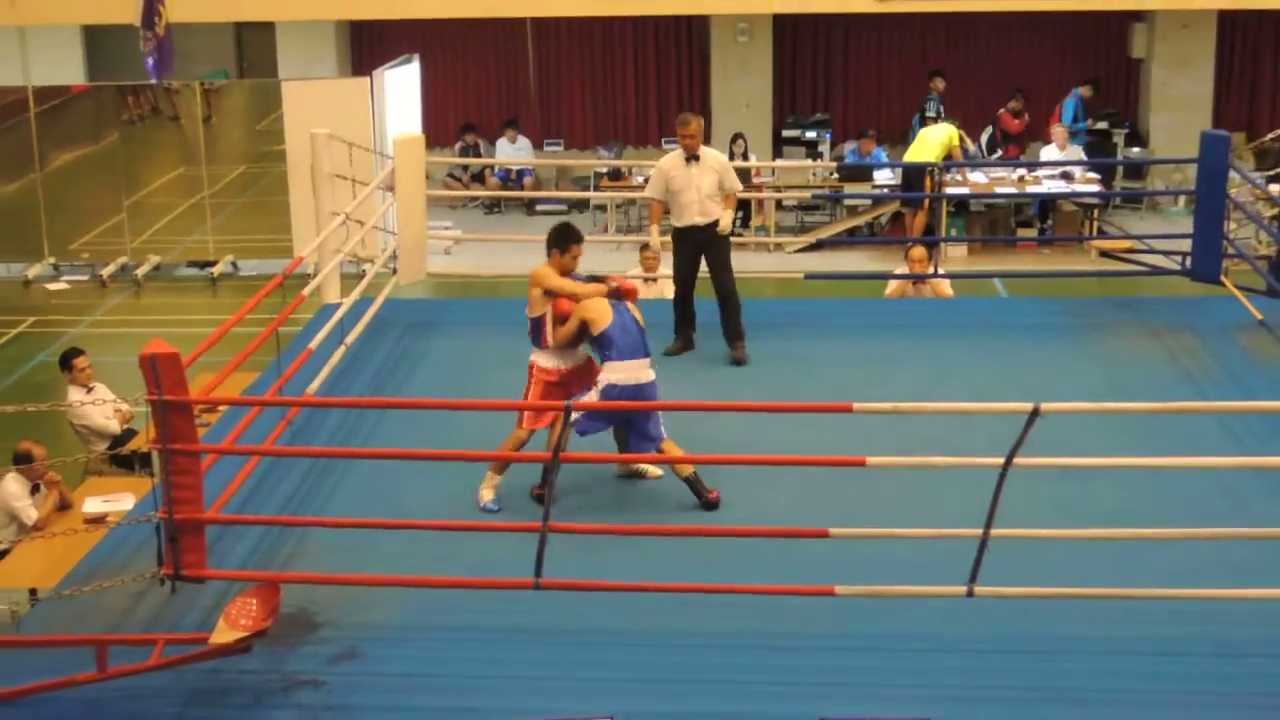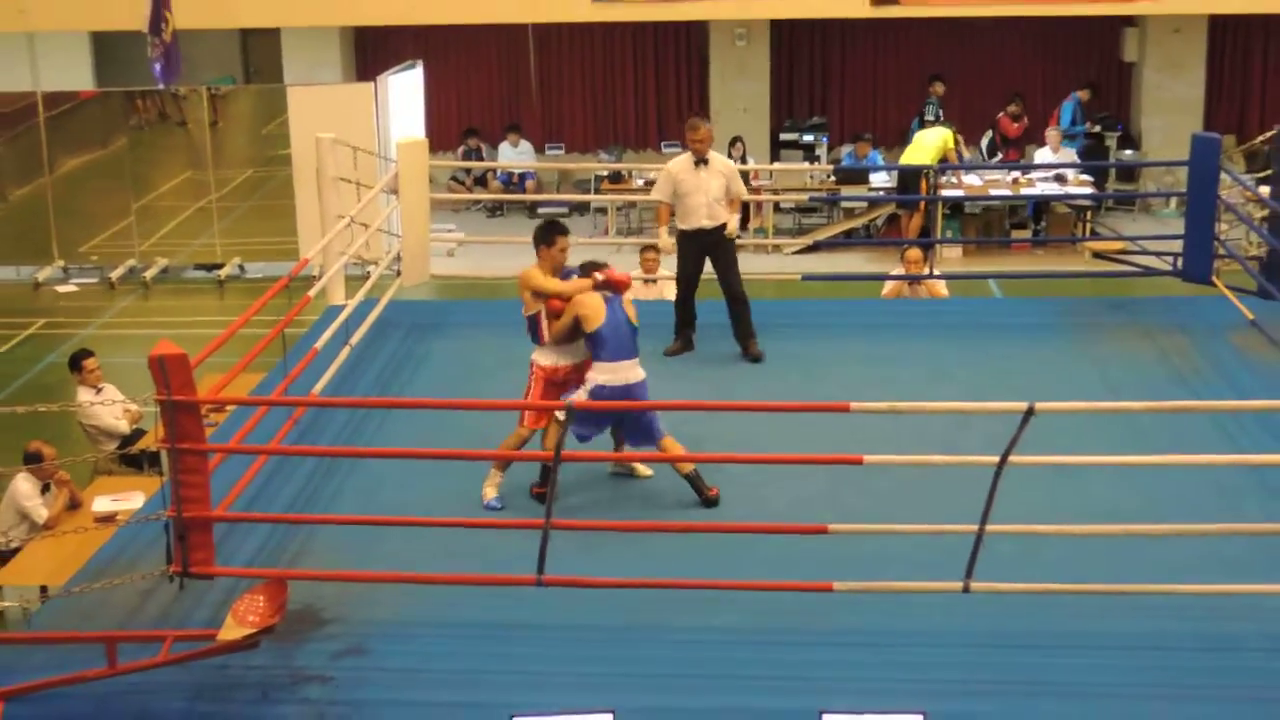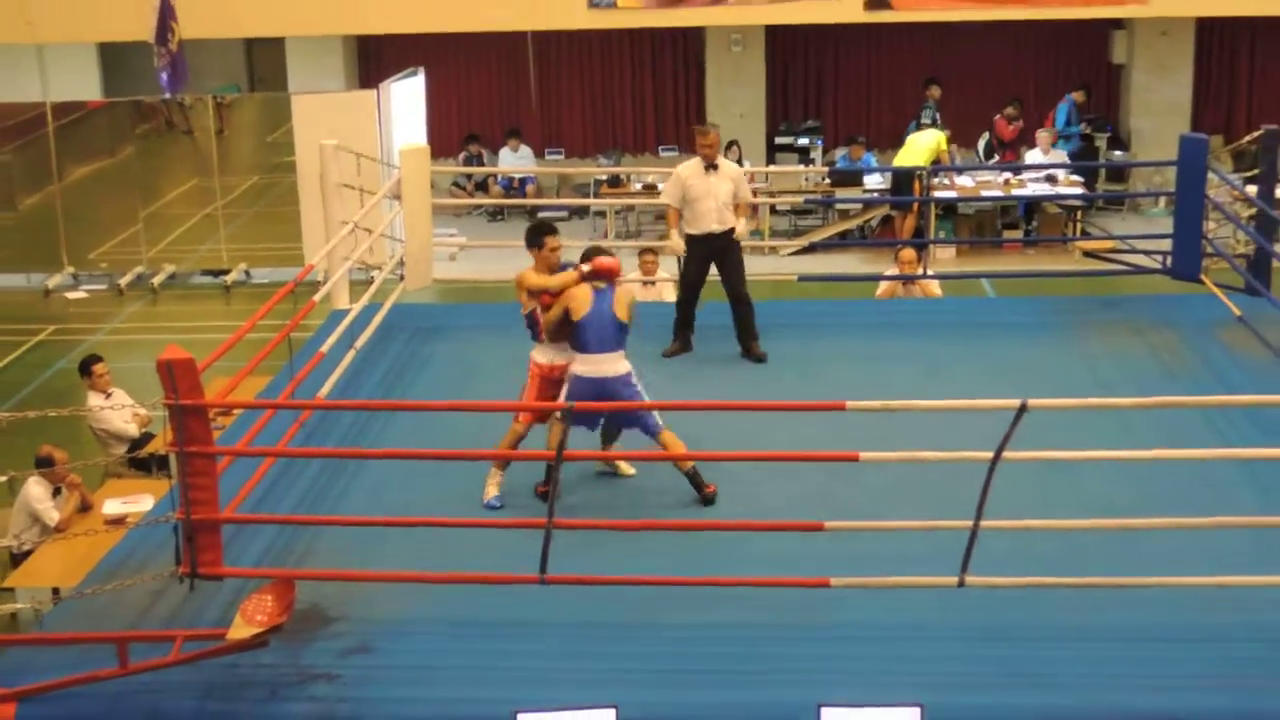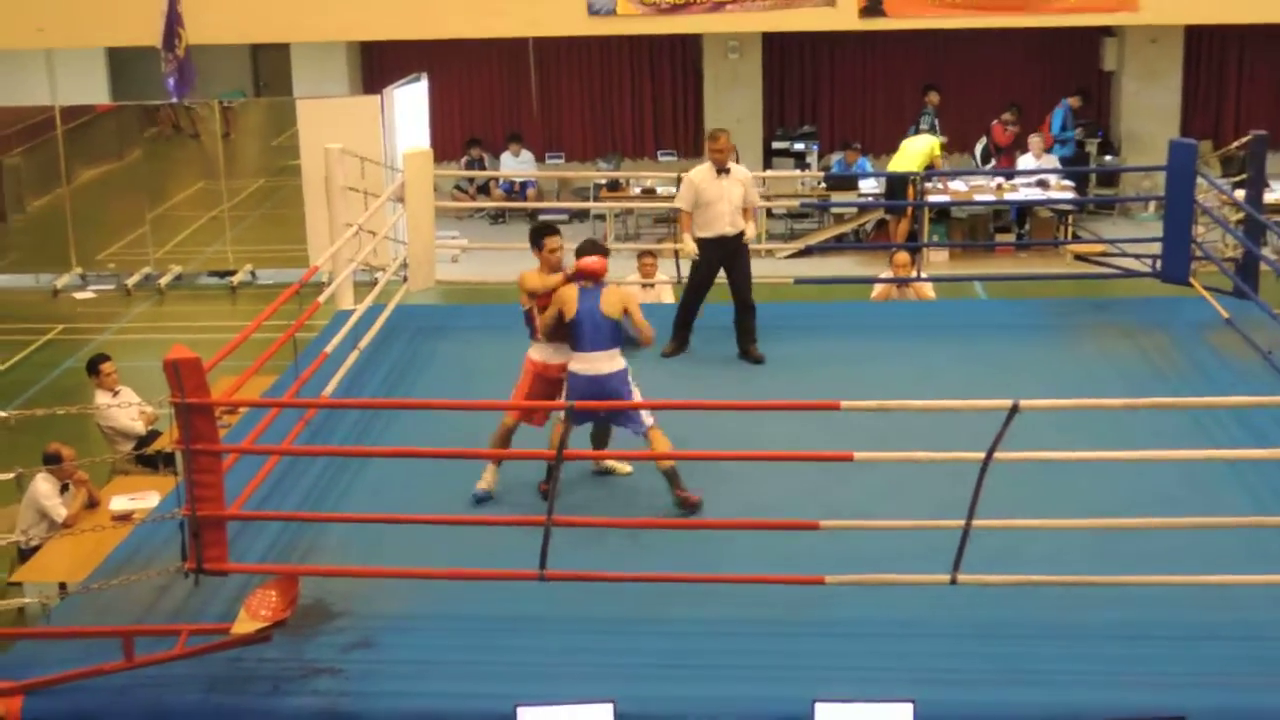
dt=0.1s
person 1, frame 1
left shoulder: (570, 278)
right shoulder: (539, 276)
right elbow: (575, 291)
right wrist: (613, 287)
left hip: (577, 360)
right hip: (547, 367)
right knee: (524, 433)
left ankle: (628, 463)
right ankle: (488, 485)
person 1, frame 2
left shoulder: (563, 274)
right shoulder: (529, 277)
right elbow: (563, 290)
right wrist: (602, 280)
left hip: (578, 357)
right hip: (548, 365)
right knee: (525, 431)
left ankle: (621, 460)
right ankle: (491, 483)
person 1, frame 3
left shoulder: (566, 274)
right shoulder: (525, 278)
right elbow: (550, 284)
right wrist: (588, 269)
right hip: (546, 362)
right knee: (521, 425)
left ankle: (607, 458)
right ankle: (493, 482)
person 1, frame 4
left shoulder: (567, 278)
right shoulder: (528, 278)
right elbow: (542, 287)
right wrist: (572, 273)
left hip: (574, 358)
right hip: (542, 361)
right knee: (511, 421)
left ankle: (601, 459)
right ankle: (489, 476)
person 2, frame 1
left shoulder: (587, 306)
right shoulder: (631, 308)
left elbow: (559, 342)
left hip: (614, 385)
right hip: (644, 383)
right knee: (660, 443)
left ankle: (544, 488)
right ankle: (703, 494)
person 2, frame 2
left shoulder: (581, 302)
right shoulder: (627, 303)
left elbow: (556, 336)
left hip: (602, 385)
right hip: (635, 383)
left knee: (557, 421)
right knee: (661, 438)
left ankle: (544, 486)
right ankle: (704, 491)
person 2, frame 3
left shoulder: (573, 294)
right shoulder: (625, 296)
left elbow: (548, 325)
left hip: (582, 377)
right hip: (618, 376)
left knee: (559, 421)
right knee: (660, 431)
left ankle: (548, 484)
right ankle: (700, 487)
person 2, frame 4
left shoulder: (564, 294)
right shoulder: (619, 294)
left elbow: (544, 329)
right elbow: (648, 337)
left hip: (580, 375)
right hip: (615, 374)
left knee: (563, 422)
right knee: (651, 431)
left ankle: (549, 483)
right ankle: (680, 491)
person 3, frame 1
left shoulder: (718, 161)
right shoulder: (666, 164)
left elbow: (732, 191)
right elbow: (657, 200)
left wrist: (728, 214)
right wrist: (654, 229)
left hip: (714, 230)
right hip: (684, 233)
left knee: (725, 286)
right knee: (683, 287)
left ankle: (736, 342)
right ankle: (684, 337)
person 3, frame 2
left shoulder: (725, 166)
right shoulder: (674, 168)
left elbow: (736, 196)
right elbow: (664, 202)
left wrist: (734, 218)
right wrist: (663, 231)
left hip: (720, 233)
right hip: (689, 236)
left knee: (734, 288)
right knee: (685, 289)
left ankle: (748, 342)
right ankle: (683, 338)
person 3, frame 3
left shoulder: (733, 171)
right shoulder: (683, 172)
left elbow: (741, 203)
right elbow: (673, 207)
left wrist: (741, 222)
right wrist: (674, 234)
left hip: (727, 238)
right hip: (697, 240)
left knee: (738, 292)
right knee: (688, 292)
left ankle: (749, 344)
right ankle: (681, 340)
person 3, frame 4
left shoulder: (743, 175)
right shoulder: (695, 177)
left elbow: (750, 206)
right elbow: (685, 211)
left wrist: (750, 224)
right wrist: (687, 238)
left hip: (736, 242)
right hip: (707, 243)
left knee: (744, 296)
right knee: (693, 294)
left ankle: (748, 346)
right ankle: (679, 339)
